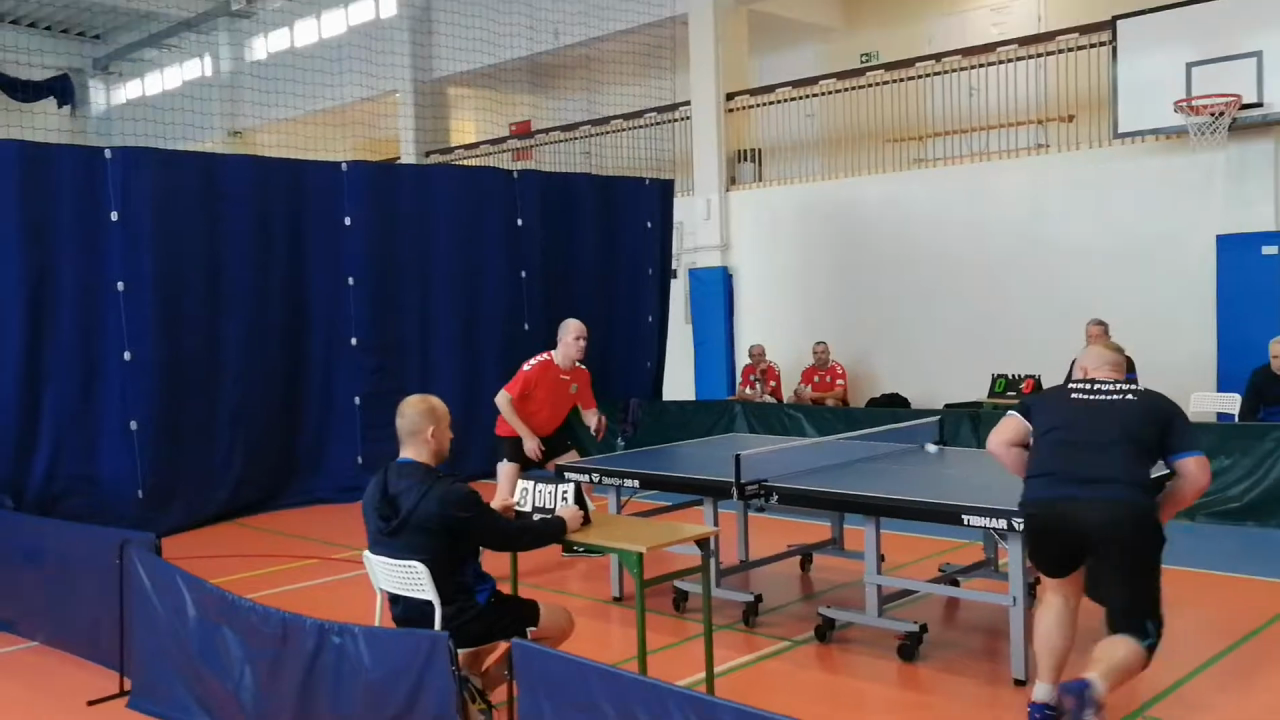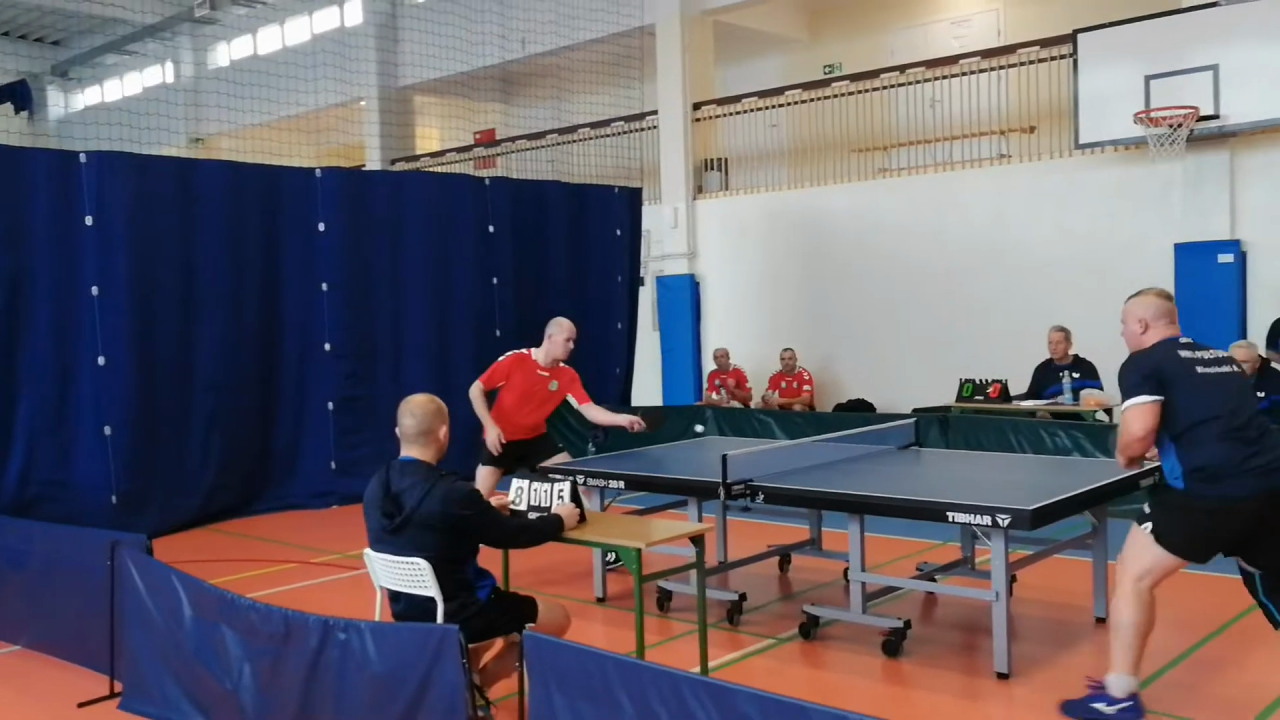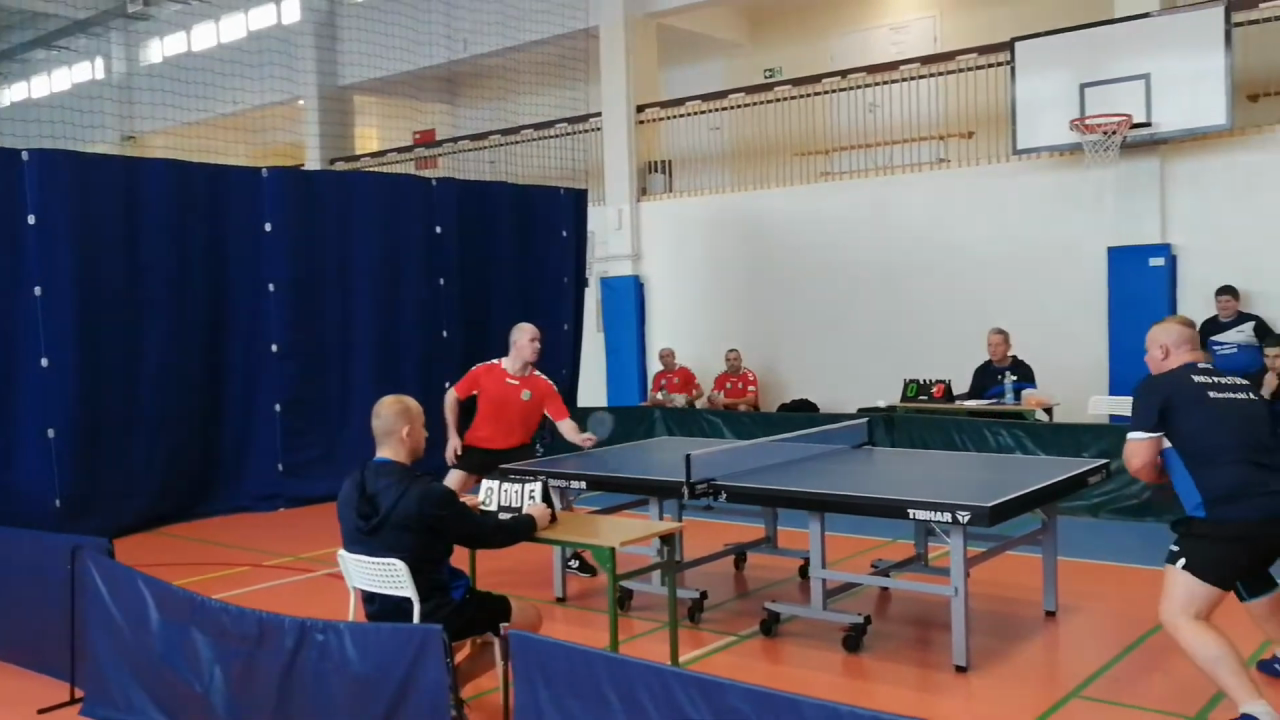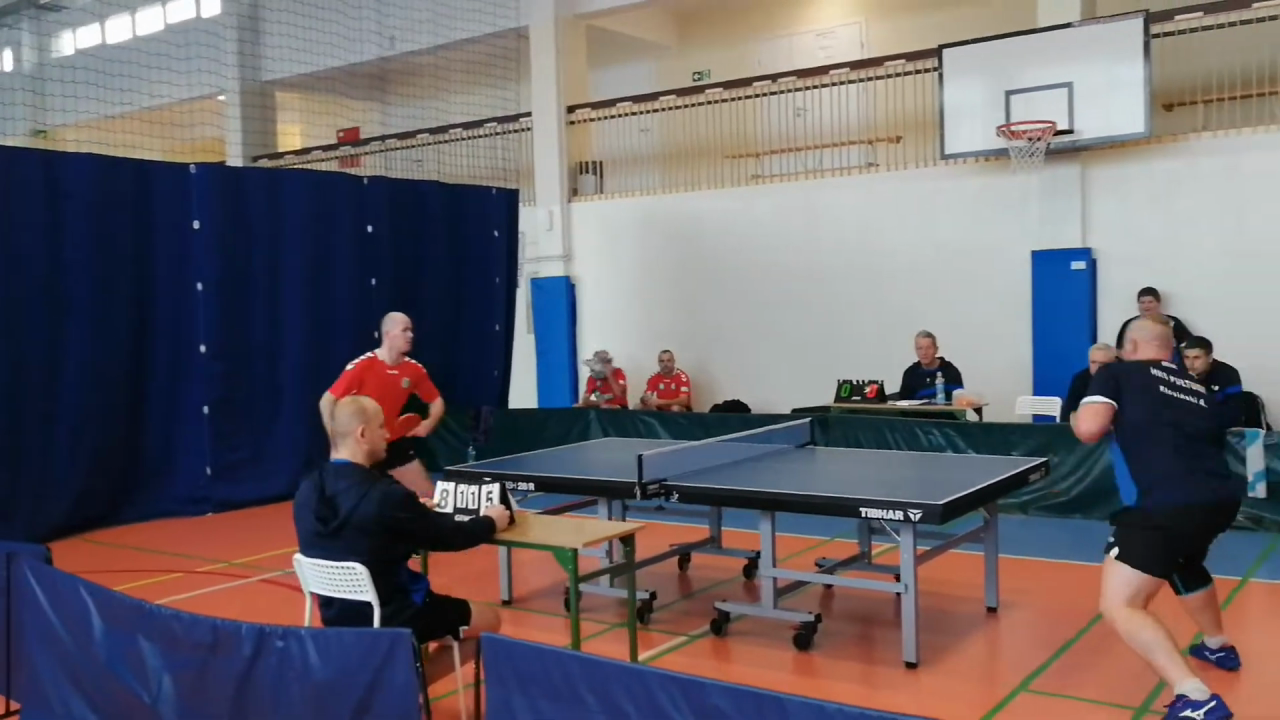
dt=0.4s
person 1, frame 1
left shoulder: (1049, 397)
right shoulder: (1159, 404)
left elbow: (998, 444)
right elbow: (1197, 476)
right wrist: (1155, 514)
left hip: (1043, 505)
right hip: (1119, 512)
left knee: (1059, 595)
right knee: (1136, 634)
person 1, frame 2
left shoulder: (1143, 363)
right shoulder: (1223, 360)
left elbow: (1139, 429)
left wrist: (1125, 454)
left hip: (1207, 493)
left knee: (1133, 578)
person 1, frame 3
left shoulder: (1156, 387)
right shoulder: (1242, 386)
left elbow: (1139, 464)
left wrist: (1161, 474)
left hip: (1227, 518)
left knee: (1179, 616)
right knee: (1243, 569)
person 1, frame 4
left shoulder: (1117, 374)
right shoulder: (1203, 393)
left elbow: (1089, 428)
left wrist: (1079, 414)
left hip: (1162, 508)
right hip: (1219, 501)
left knee: (1119, 606)
right knee: (1180, 560)
right ankle: (1218, 646)
person 2, frame 1
left shoulder: (378, 488)
right shoulder: (447, 494)
right elbow: (511, 537)
left wrist: (485, 513)
right wrist: (561, 523)
left hip: (410, 611)
right hip: (450, 618)
left knee: (497, 603)
right knee: (560, 622)
left ankle: (468, 680)
right ankle: (473, 690)
person 2, frame 2
left shoulder: (377, 486)
right shoulder: (450, 492)
right elbow: (512, 535)
left wrist: (483, 510)
right wrist: (558, 520)
left hip: (408, 609)
right hip: (452, 614)
left knee: (497, 601)
right knee: (558, 618)
right ankle: (471, 686)
person 2, frame 3
left shoulder: (351, 488)
right shoulder: (425, 493)
right elbow: (486, 535)
left wrist: (455, 511)
right wrist: (530, 521)
left hip: (381, 609)
right hip: (428, 613)
left knee: (475, 601)
right knee: (529, 617)
person 2, frame 4
left shoulder: (308, 490)
right shoulder: (385, 495)
right elbow: (447, 538)
left wrist: (412, 512)
right wrist: (489, 523)
left hip: (337, 613)
right hip: (388, 617)
right knee: (488, 620)
person 3, frame 1
left shoulder: (582, 374)
right shoulder: (537, 366)
left elbow: (588, 410)
right elbow: (502, 399)
left wrist: (595, 421)
right wrist: (527, 436)
left hip: (549, 435)
right hip: (515, 435)
right knee: (505, 498)
left ankle: (575, 542)
person 3, frame 2
left shoulder: (567, 375)
right shoulder: (513, 361)
left elbow: (589, 410)
right elbow: (475, 390)
left wrist: (622, 419)
right wrist: (490, 426)
left hip: (537, 438)
right hip: (500, 441)
right knee: (480, 497)
person 3, frame 3
left shoulder: (543, 385)
right shoulder: (484, 371)
left elbow: (563, 422)
right elbow: (452, 397)
left wrist: (579, 437)
right wrist: (452, 435)
left hip: (516, 449)
right hip: (477, 447)
left ankle: (570, 555)
person 3, frame 4
left shoulder: (414, 370)
right shoulder: (361, 367)
left elbow: (437, 403)
right elbow: (326, 402)
left wrist: (428, 424)
left hip: (393, 445)
left knee: (427, 495)
